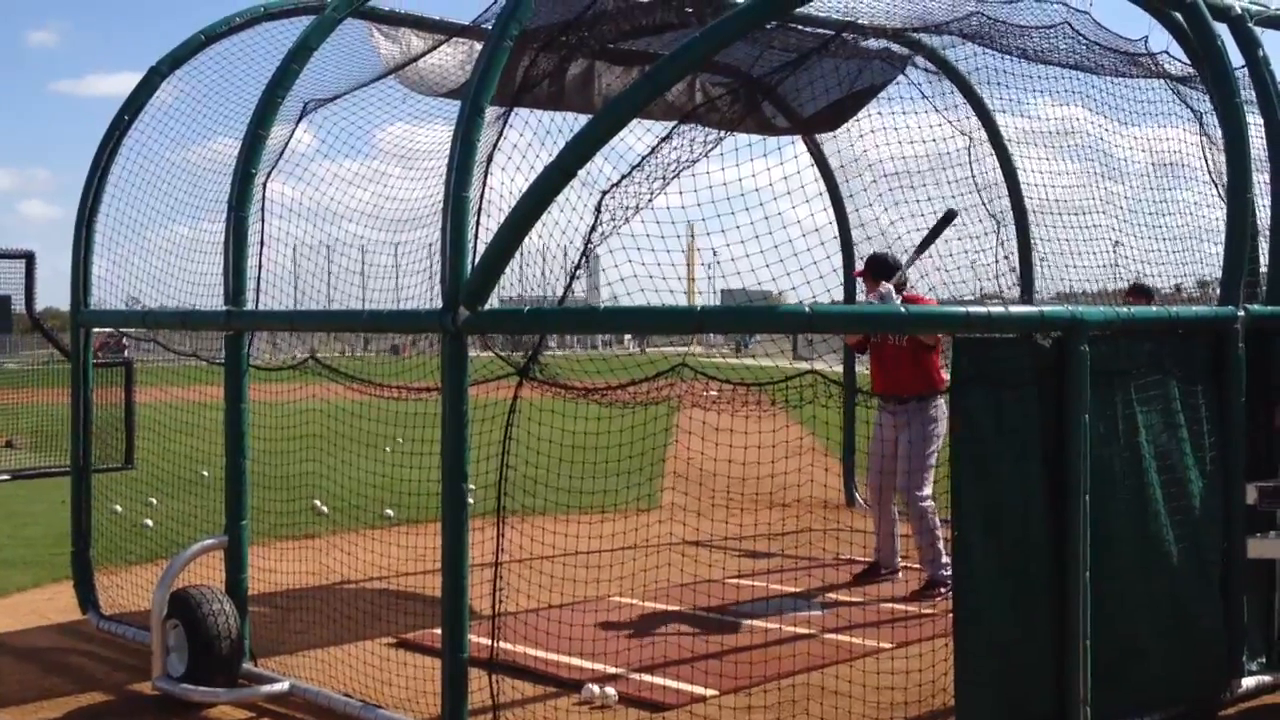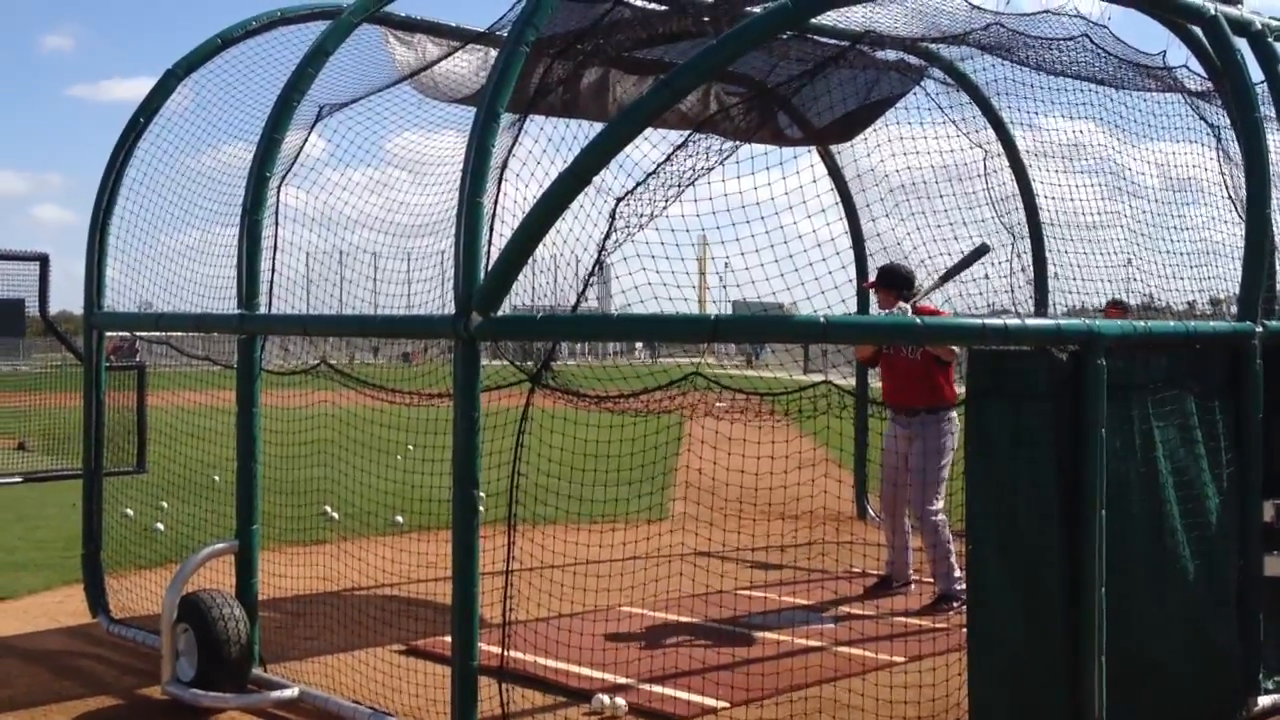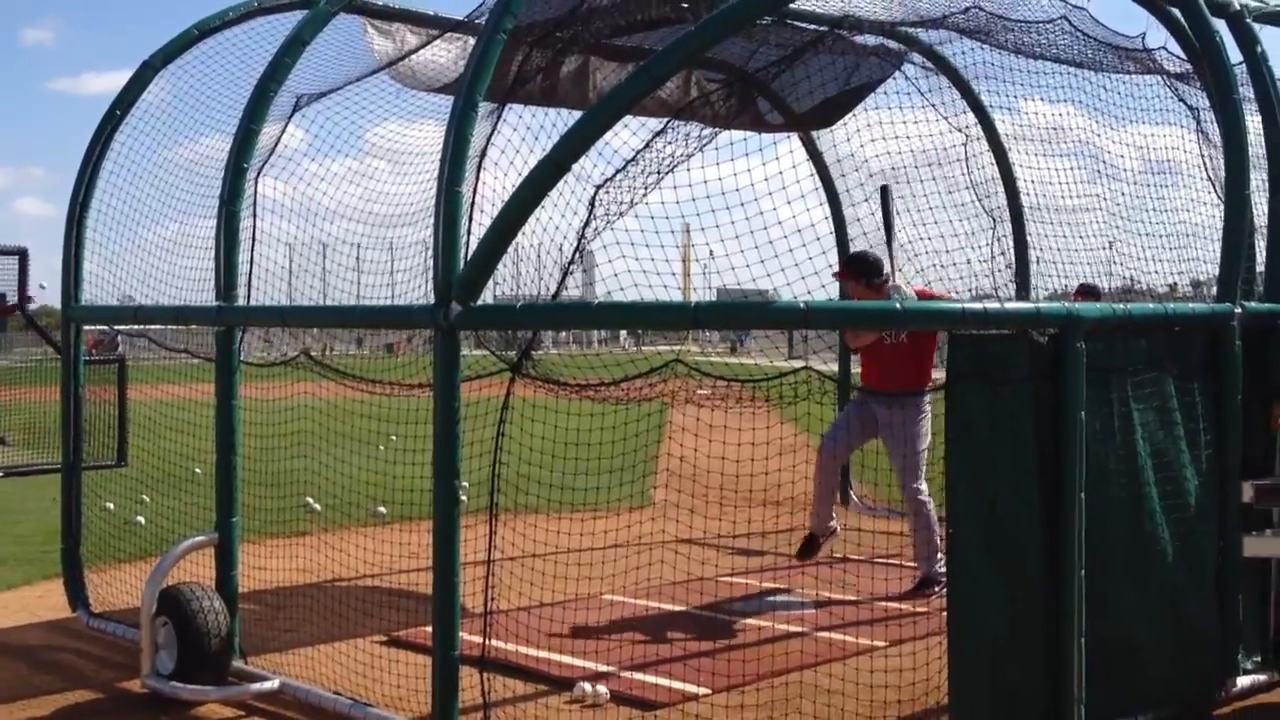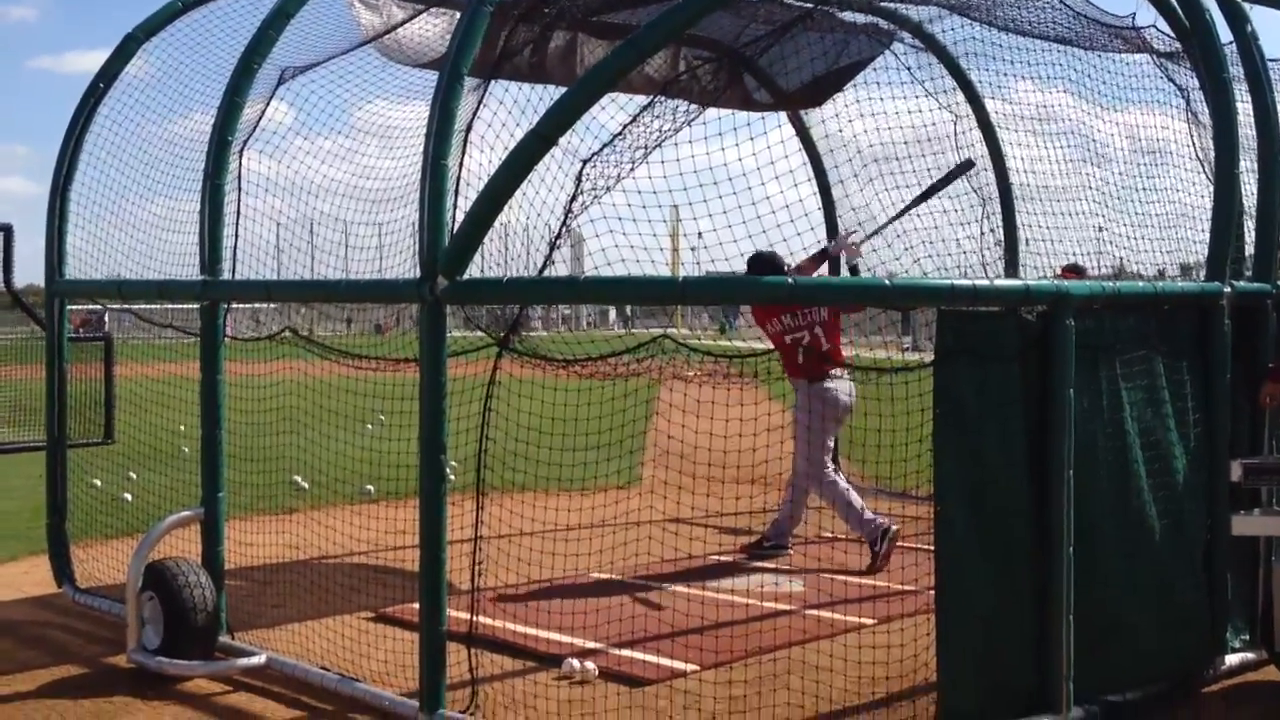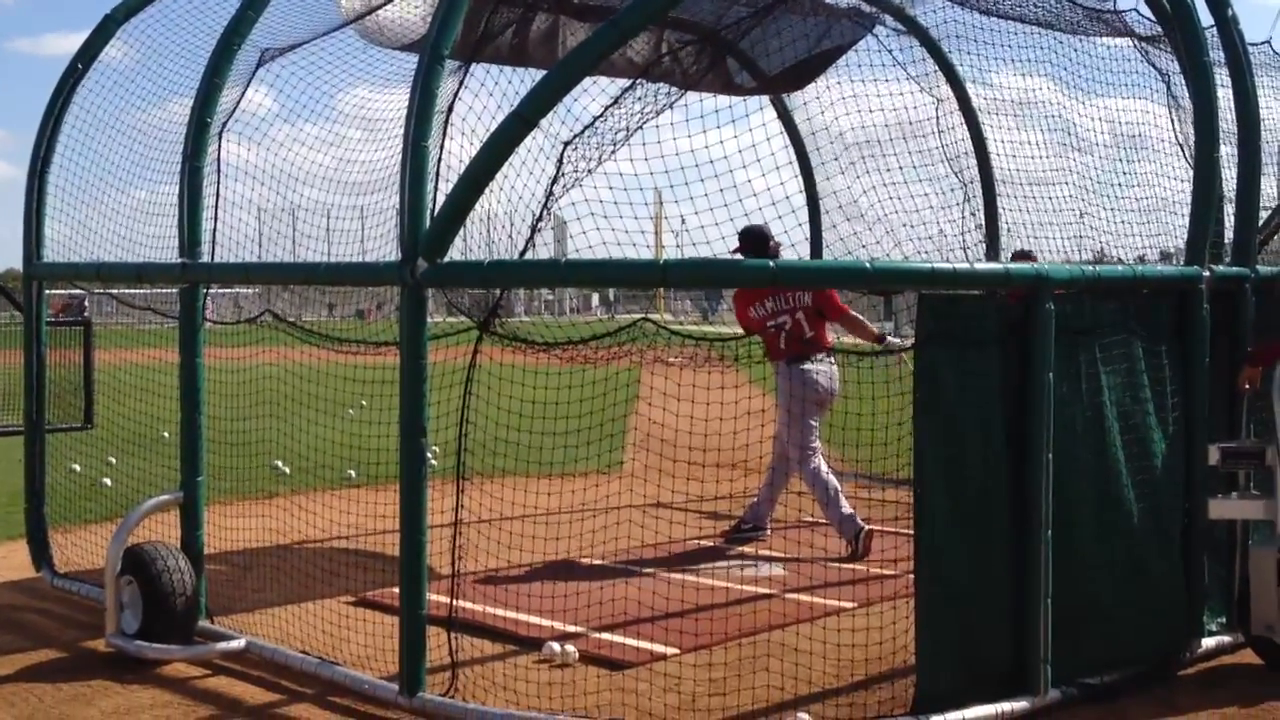
dt=0.7s
person 1, frame 1
left shoulder: (921, 306)
left elbow: (934, 337)
right elbow: (851, 338)
left wrist: (897, 308)
left hip: (923, 410)
right hip: (887, 409)
left knee: (914, 492)
right knee: (879, 489)
left ankle: (941, 574)
right ankle: (886, 561)
person 1, frame 2
left shoulder: (935, 319)
left elbow: (951, 353)
right elbow: (860, 352)
left hip: (935, 423)
right hip: (899, 421)
left knee: (925, 507)
right knee: (892, 502)
left ankle: (953, 589)
right ankle: (899, 574)
person 1, frame 3
left shoulder: (919, 298)
right elbow: (855, 340)
left hip: (910, 404)
right hip: (869, 399)
left knee: (913, 487)
right knee: (829, 450)
left ankle: (935, 573)
right ankle: (821, 527)
person 1, frame 4
left shoulder: (763, 310)
left elbow: (791, 281)
left wrist: (827, 253)
right wrist: (851, 260)
left hip: (813, 391)
right hip: (840, 384)
left knee: (818, 472)
right knee: (805, 467)
left ankle: (875, 530)
right ankle: (776, 537)
person 1, frame 5
left shoulder: (744, 298)
right elbow: (846, 318)
right wrist: (883, 340)
left hip: (794, 376)
right hip: (825, 369)
left knee: (806, 458)
right knee: (784, 451)
left ankle: (853, 529)
right ankle: (756, 520)
